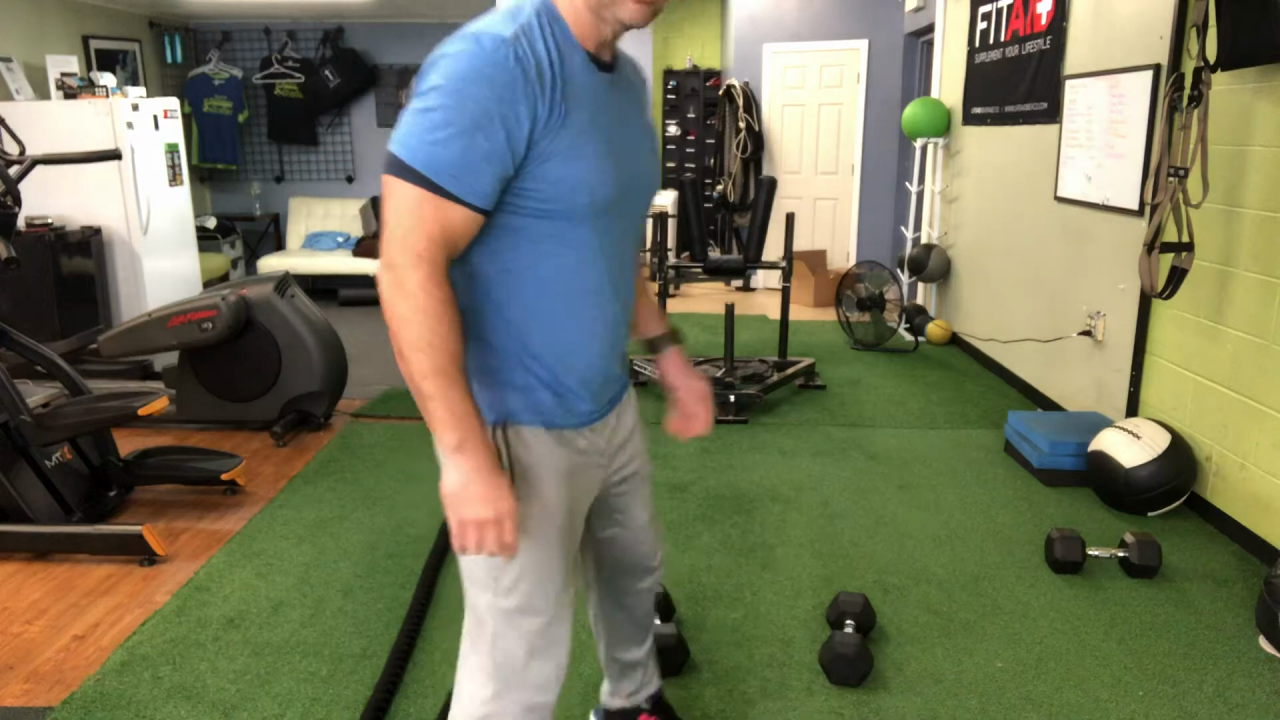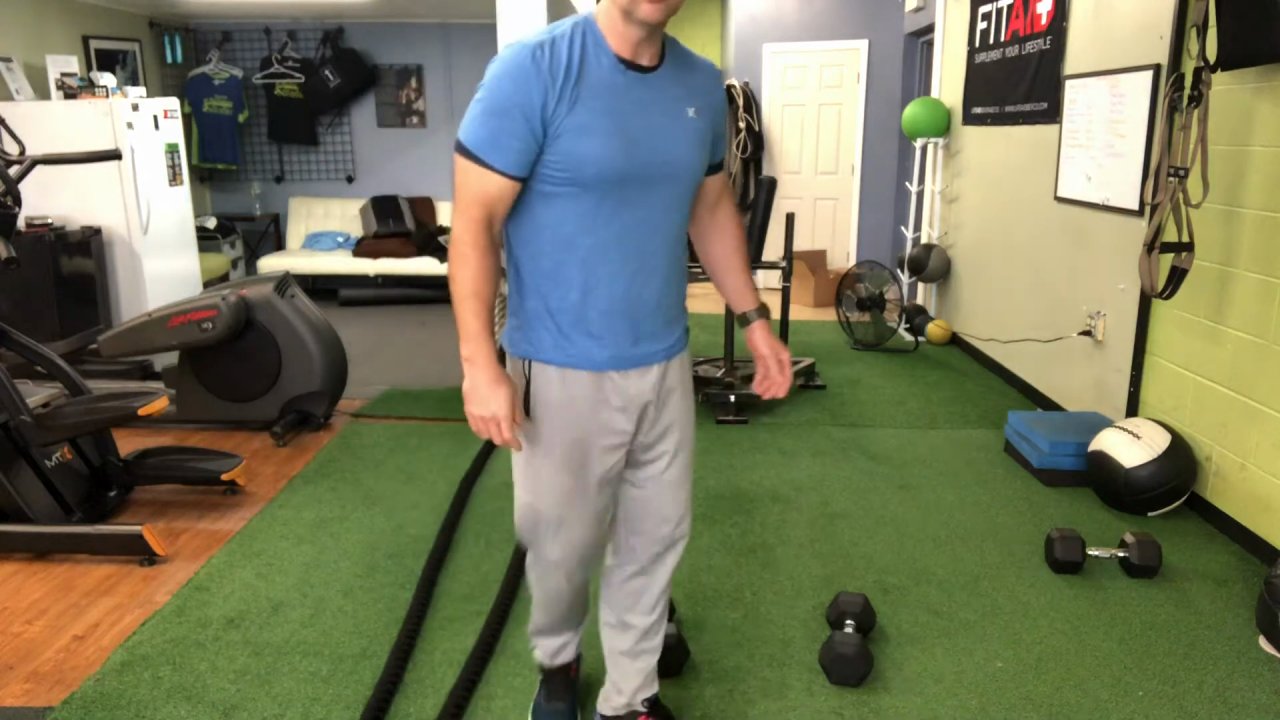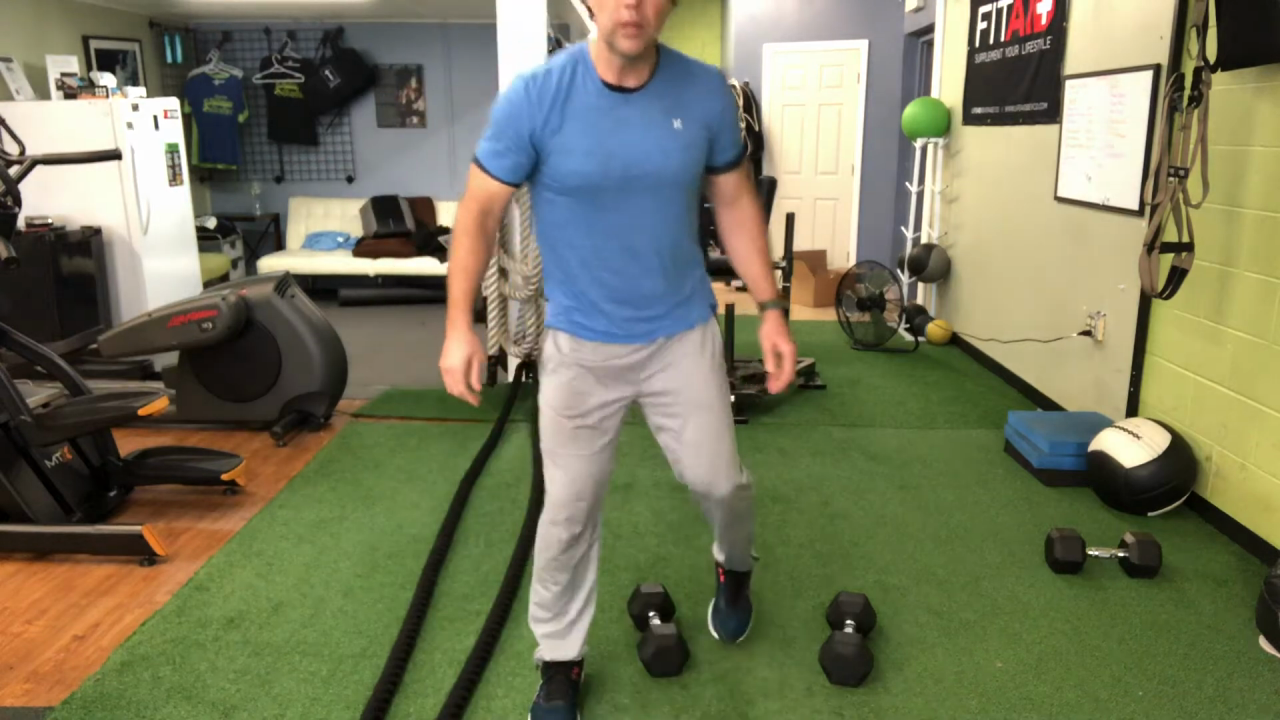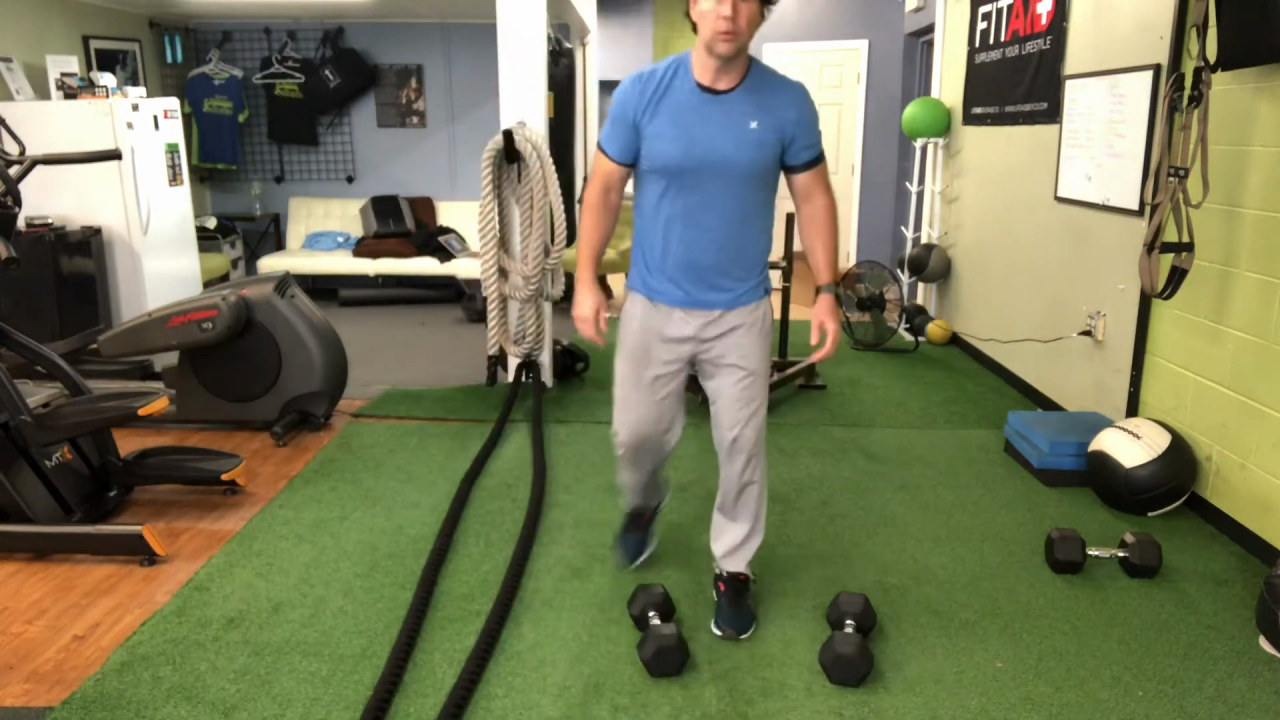
dt=0.5s
person 1, frame 1
left shoulder: (625, 79)
right shoulder: (492, 67)
right elbow: (411, 267)
left wrist: (665, 348)
right wrist: (463, 451)
left hip: (610, 407)
right hip: (517, 428)
left knee: (633, 571)
right knee: (521, 657)
person 1, frame 2
left shoulder: (701, 84)
right shoulder: (533, 70)
right elbow: (474, 221)
left wrist: (753, 319)
right wrist: (481, 364)
left hip: (664, 364)
right hip: (561, 372)
left knee: (657, 540)
right knee: (565, 546)
right ankle: (557, 660)
person 1, frame 3
left shoulder: (705, 93)
right shoulder: (534, 97)
left elbow: (734, 202)
right elbow: (481, 211)
left wrist: (770, 309)
right wrist: (459, 325)
left hip: (684, 335)
right hip: (579, 344)
left knee: (718, 483)
right knee: (569, 506)
left ankle: (734, 569)
right ankle: (560, 657)
person 1, frame 4
left shoulder: (788, 103)
right shoulder: (641, 93)
left elbow: (812, 197)
right elbow: (603, 190)
left wrist: (826, 291)
right wrist: (585, 280)
left hip: (741, 310)
right hip: (653, 304)
left knee: (742, 445)
right knee: (637, 434)
left ankle: (733, 569)
right ankle: (644, 503)
